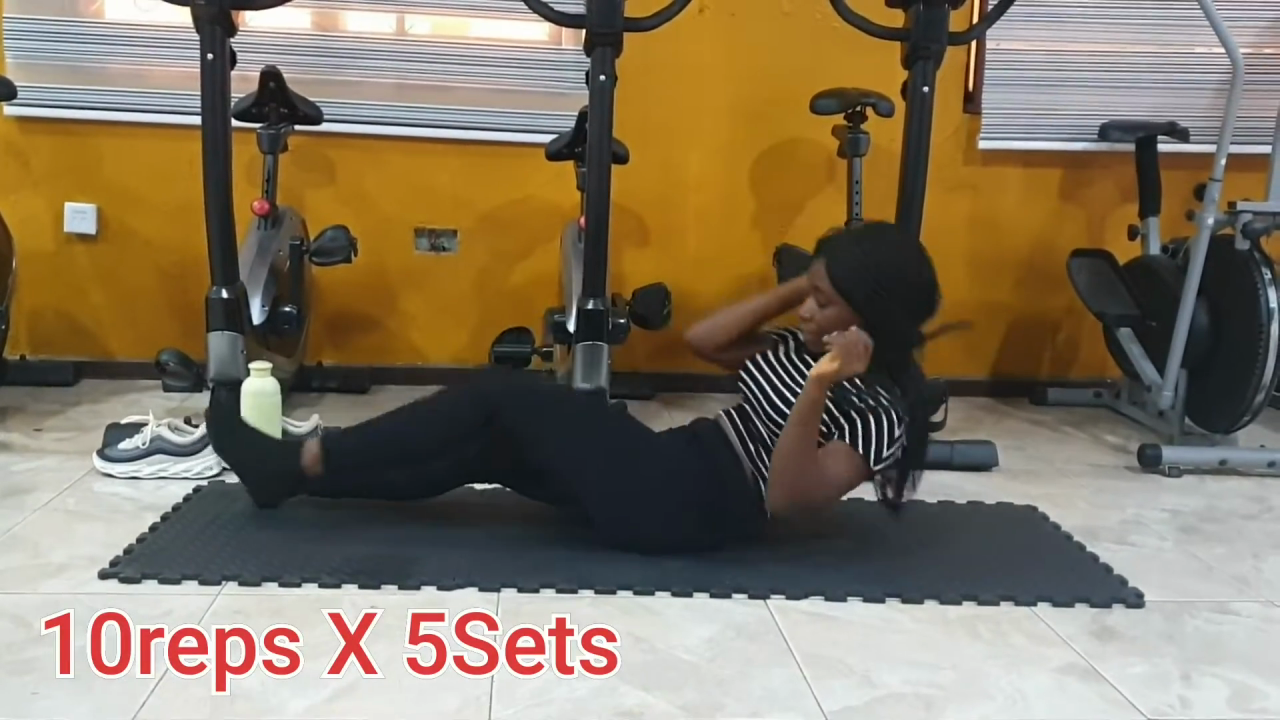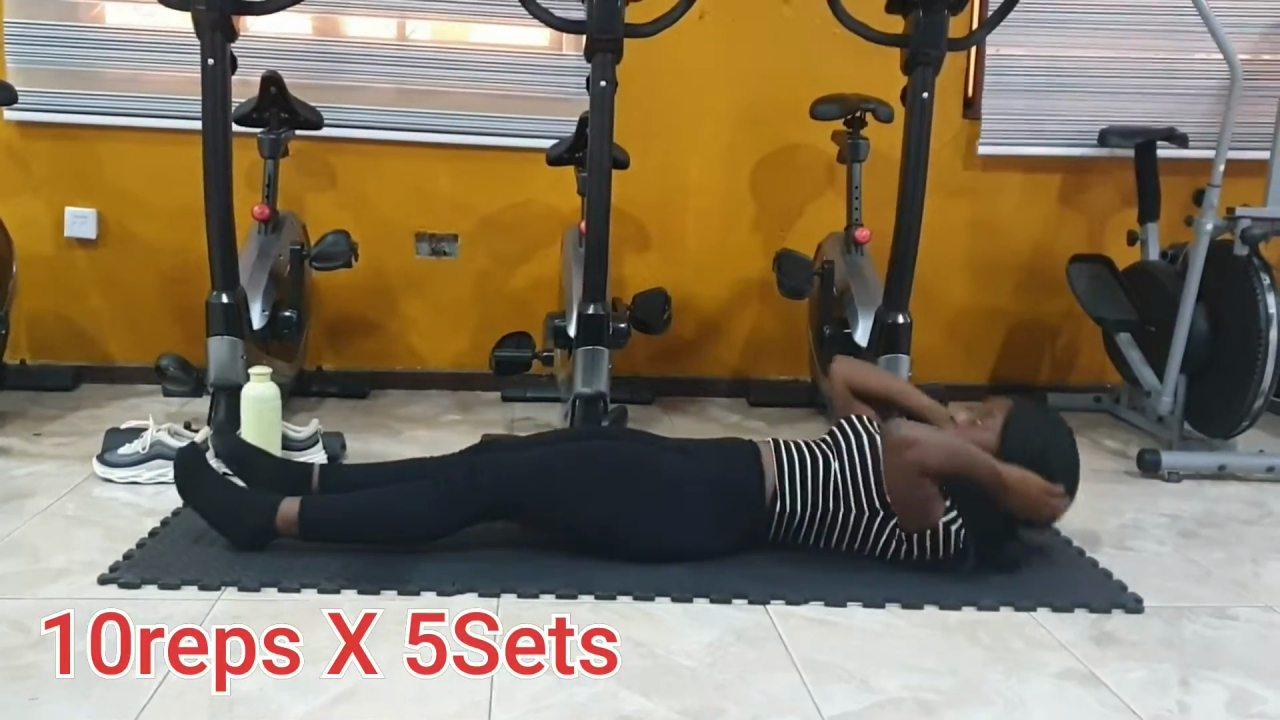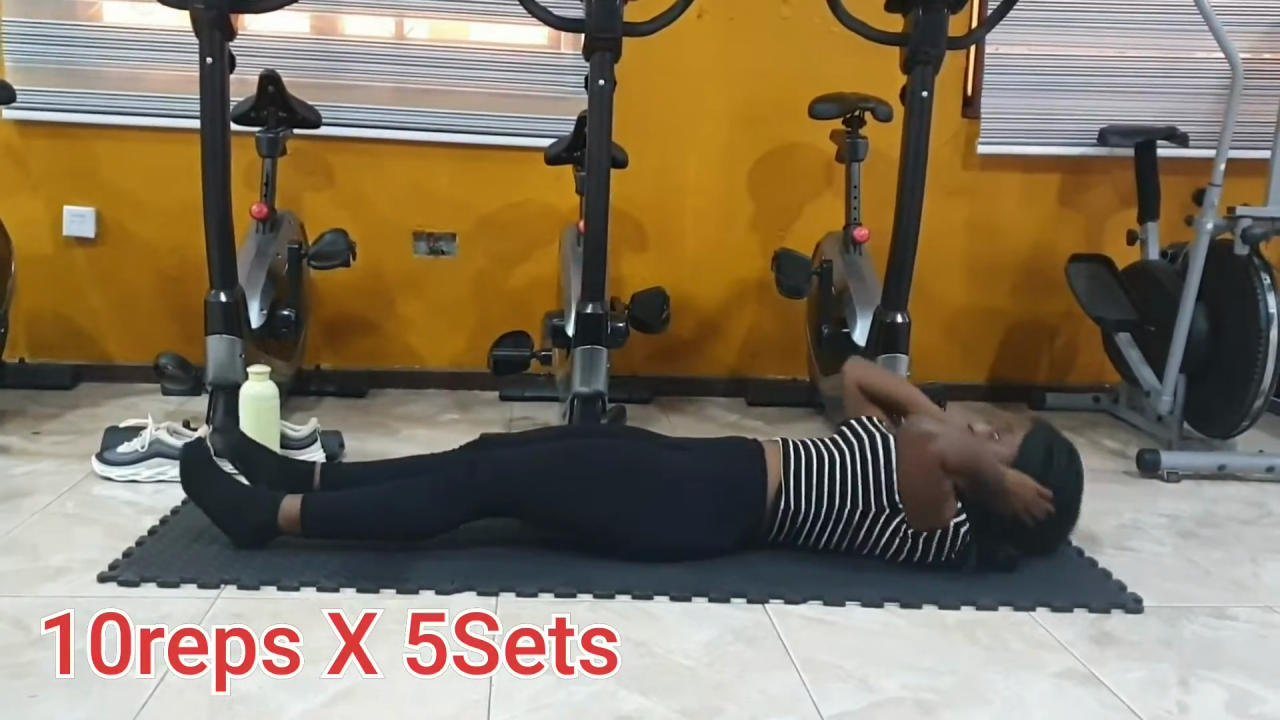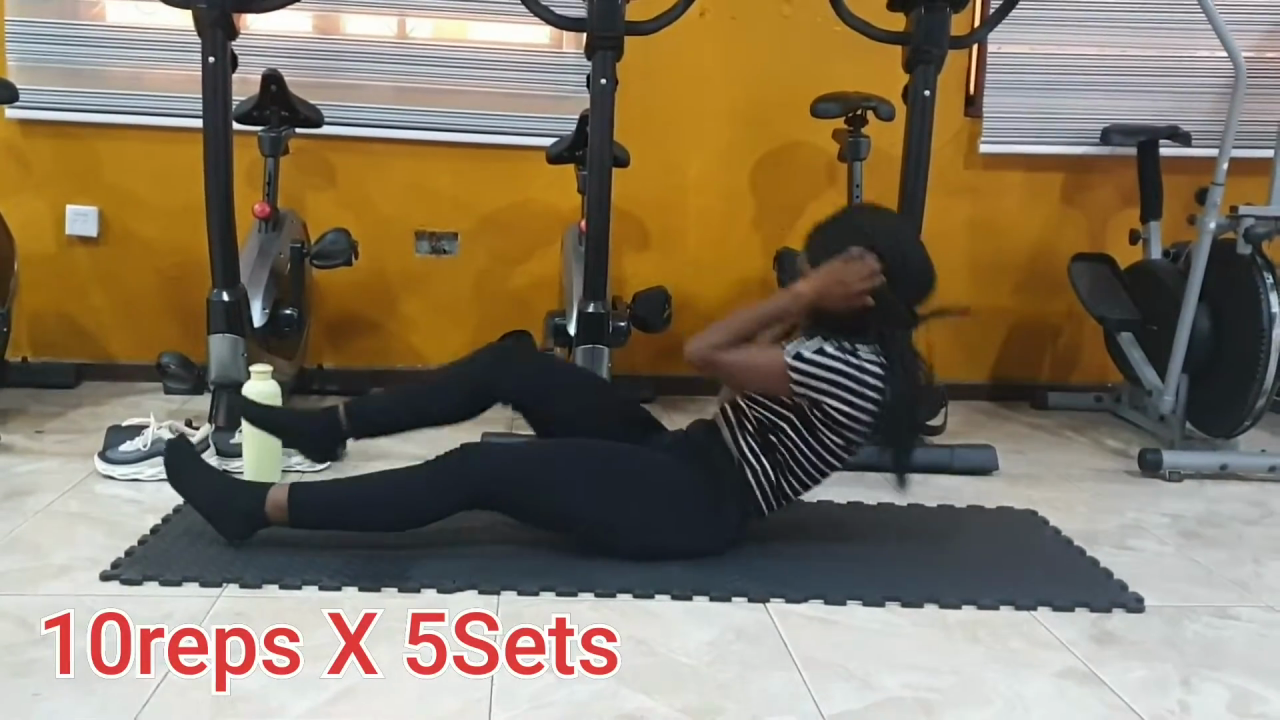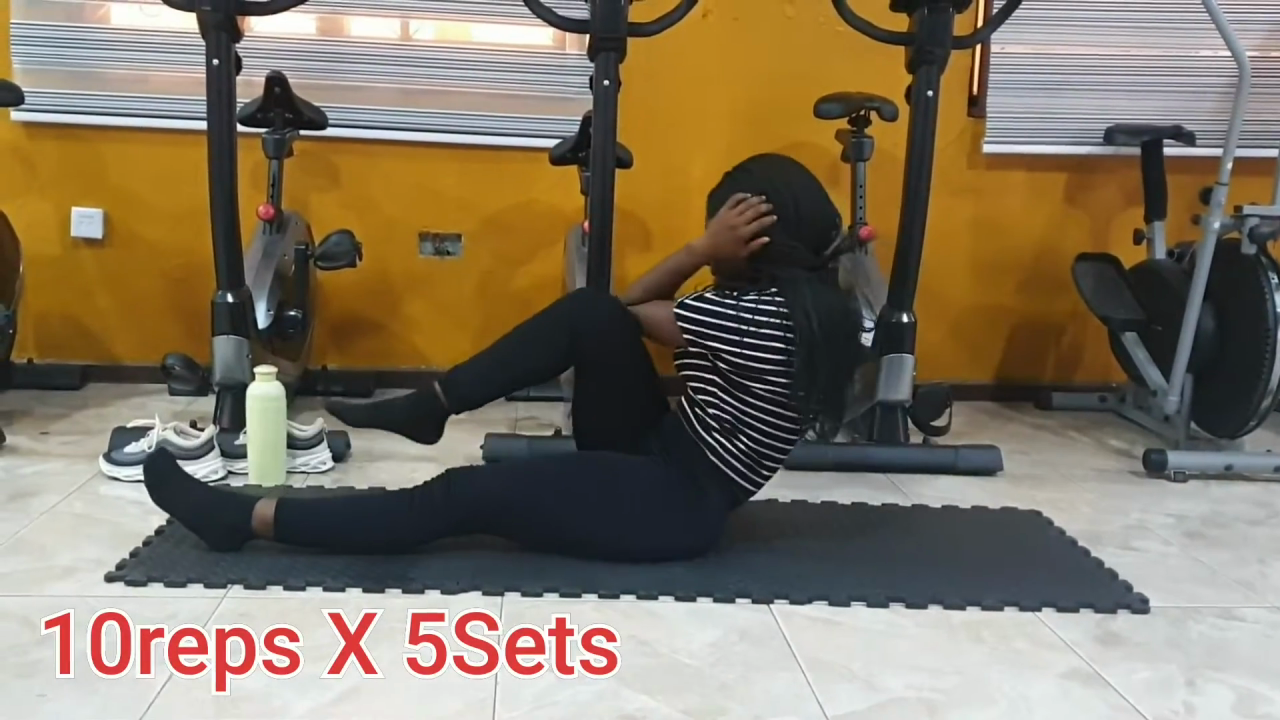
dt=0.5s
person 1, frame 1
left shoulder: (878, 420)
right shoulder: (805, 347)
left elbow: (786, 497)
right elbow: (702, 339)
left wrist: (820, 390)
right wrist: (795, 290)
left hip: (679, 509)
right hip: (669, 473)
left knee: (493, 396)
right knee: (479, 454)
left ankle: (301, 461)
right ankle: (291, 471)
person 1, frame 2
left shoulder: (935, 524)
right shoulder: (923, 456)
left elbow: (901, 445)
right elbow: (841, 370)
left wrist: (1003, 475)
right wrist: (941, 415)
left hip: (699, 512)
right hip: (701, 465)
left knee: (488, 485)
right knee: (496, 456)
left ankle: (273, 518)
right ankle: (304, 477)
person 1, frame 3
left shoulder: (941, 523)
right shoulder: (910, 459)
left elbow: (936, 446)
right elbow: (854, 375)
left wrist: (1006, 491)
right wrist: (940, 412)
left hip: (702, 509)
right hip: (707, 467)
left knee: (488, 483)
right knee: (493, 452)
left ankle: (272, 513)
right ankle: (303, 475)
person 1, frame 4
left shoulder: (854, 371)
right shoulder: (843, 347)
left elbow: (702, 354)
right elbow: (724, 346)
left wrist: (799, 299)
right wrist: (799, 302)
left hip: (689, 509)
right hip: (679, 461)
left knee: (472, 472)
right knee: (512, 362)
left ankle: (259, 506)
right ankle: (328, 425)
person 1, frame 5
left shoulder: (758, 315)
right shoulder: (804, 303)
left elbow: (635, 308)
left wrist: (707, 247)
right wrist: (714, 253)
left hip: (674, 507)
right hip: (658, 460)
left knee: (461, 498)
right knee: (584, 313)
left ankle: (244, 518)
right ankle: (425, 408)
